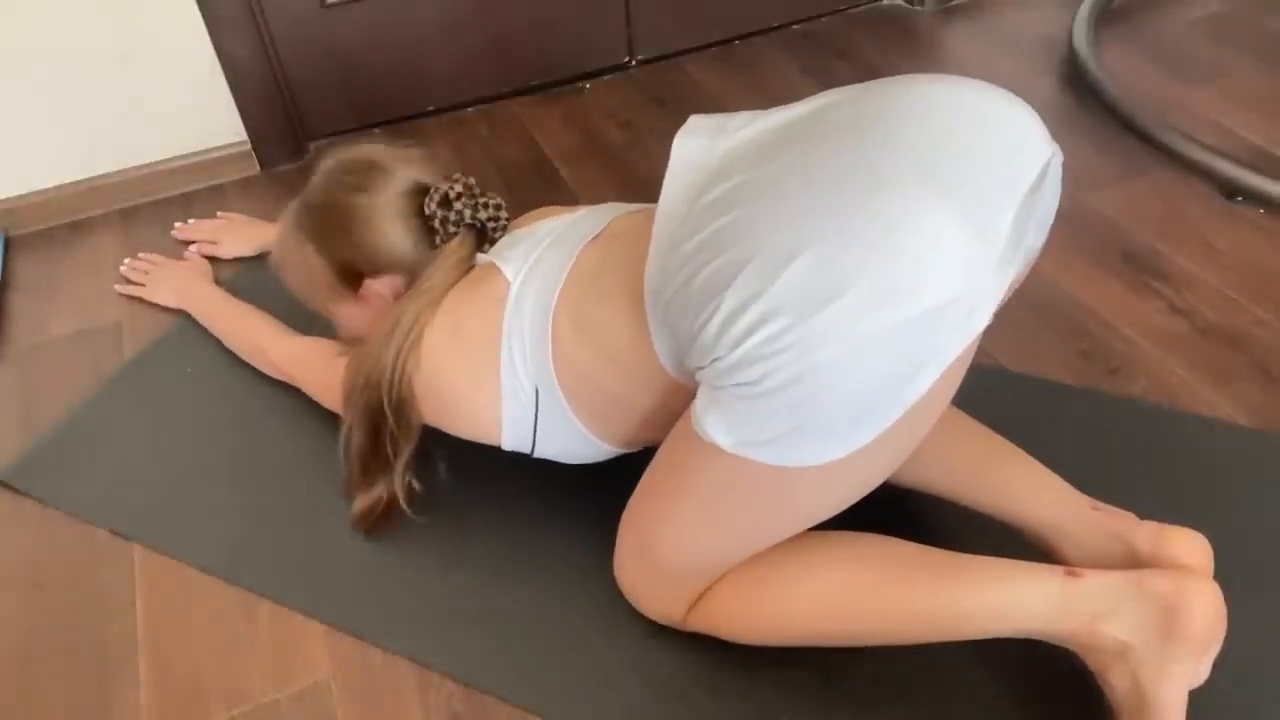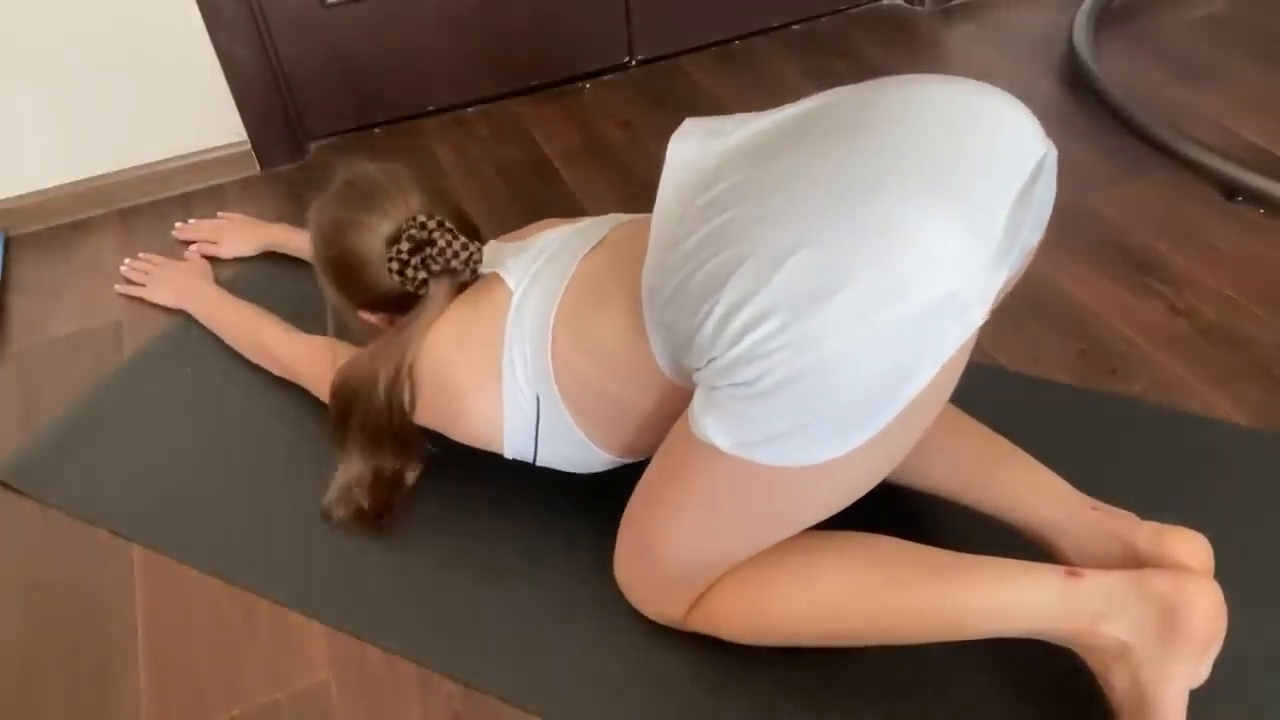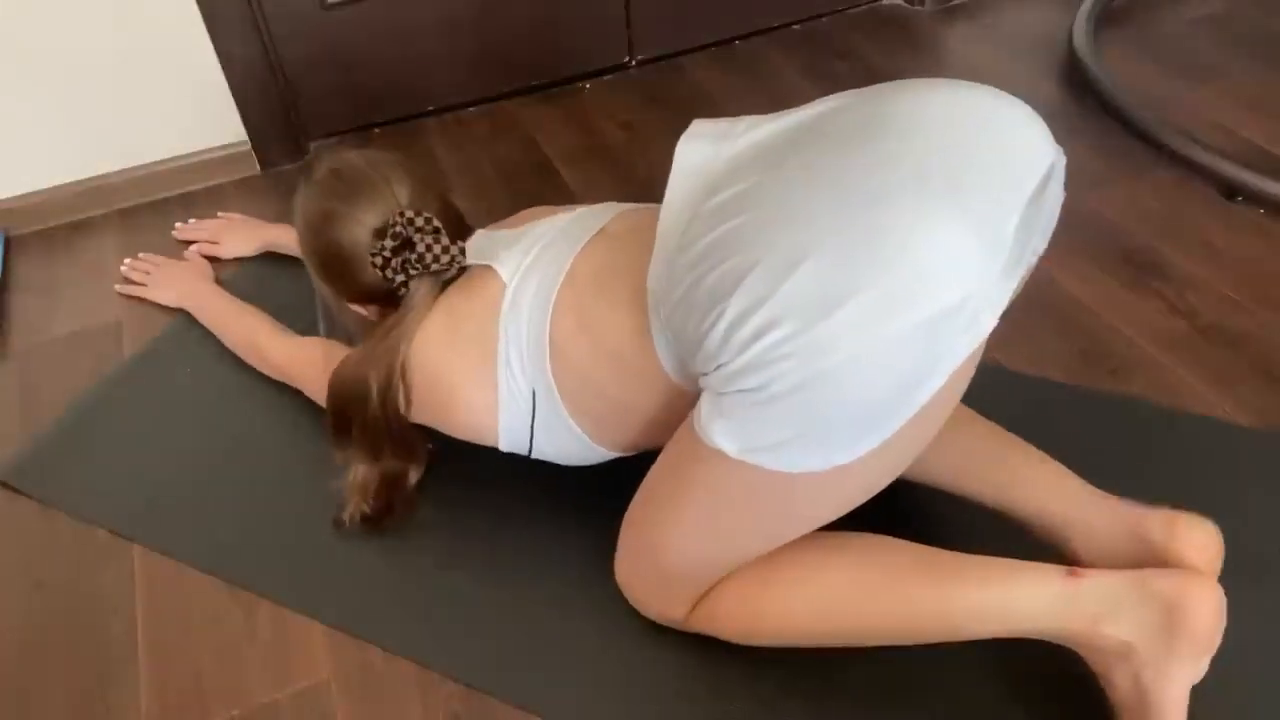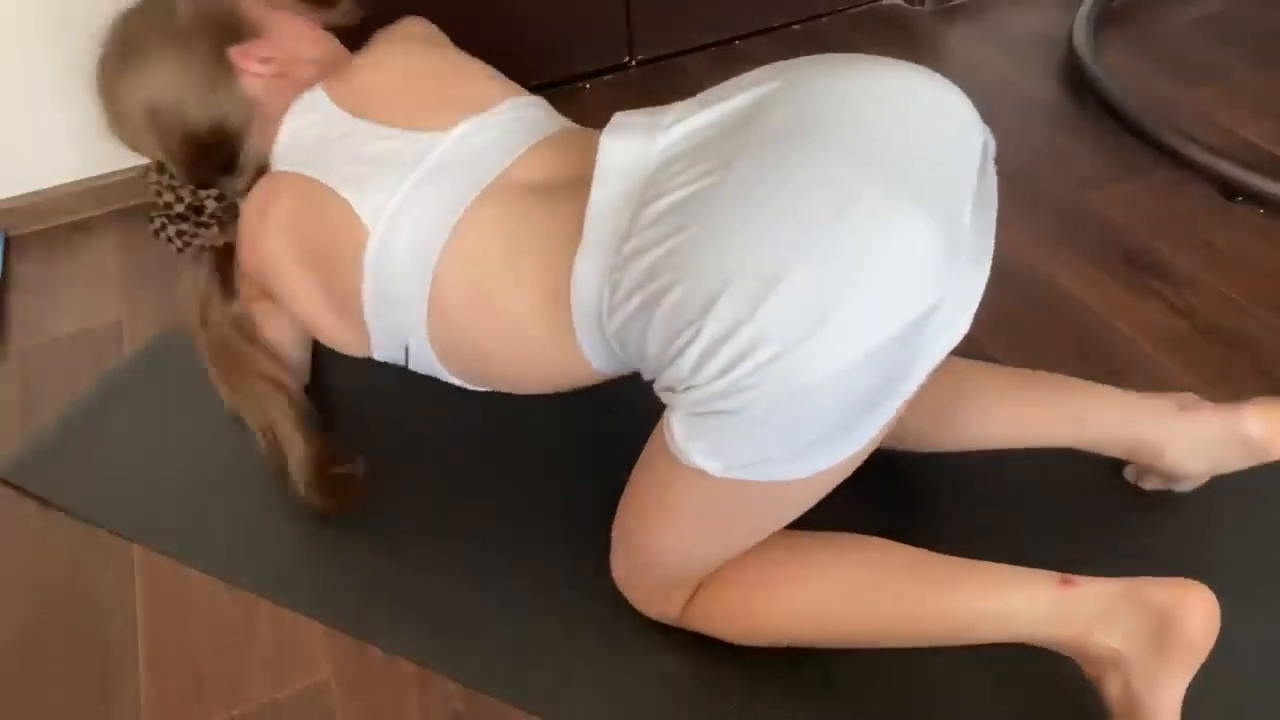
dt=0.5s
person 1, frame 1
left shoulder: (418, 367)
right shoulder: (507, 238)
left elbow: (294, 353)
right elbow: (374, 242)
left wrist: (197, 290)
right wrist: (277, 235)
left hip: (845, 291)
left knee: (668, 577)
right knee: (841, 400)
left ankle: (1106, 608)
right ankle: (1098, 530)
person 1, frame 2
left shoulder: (423, 371)
right shoulder: (513, 248)
left elbow: (298, 352)
right elbow: (399, 240)
left wrist: (201, 295)
right wrist: (273, 235)
left hip: (833, 292)
left knee: (670, 582)
right knee: (838, 408)
left ankle: (1106, 611)
right ankle: (1099, 531)
person 1, frame 3
left shoulder: (419, 361)
right shoulder: (504, 234)
left elbow: (296, 355)
right elbow: (383, 238)
left wrist: (204, 295)
right wrist: (268, 232)
left hip: (850, 291)
left knee: (669, 576)
right knee: (836, 394)
left ankle: (1112, 610)
right ankle: (1105, 523)
person 1, frame 4
left shoulder: (270, 236)
left elbow: (277, 369)
left hip: (801, 301)
left knee: (664, 574)
right knee: (833, 390)
left ankle: (1104, 617)
right ankle: (1175, 427)
